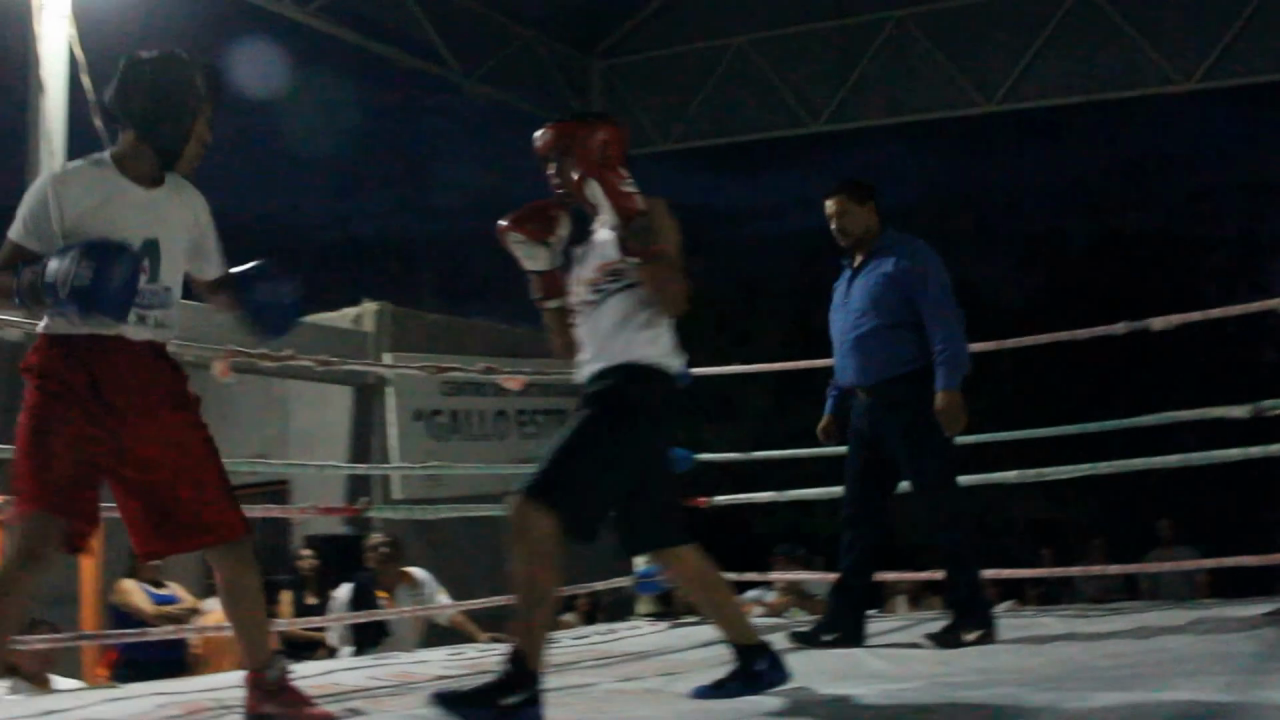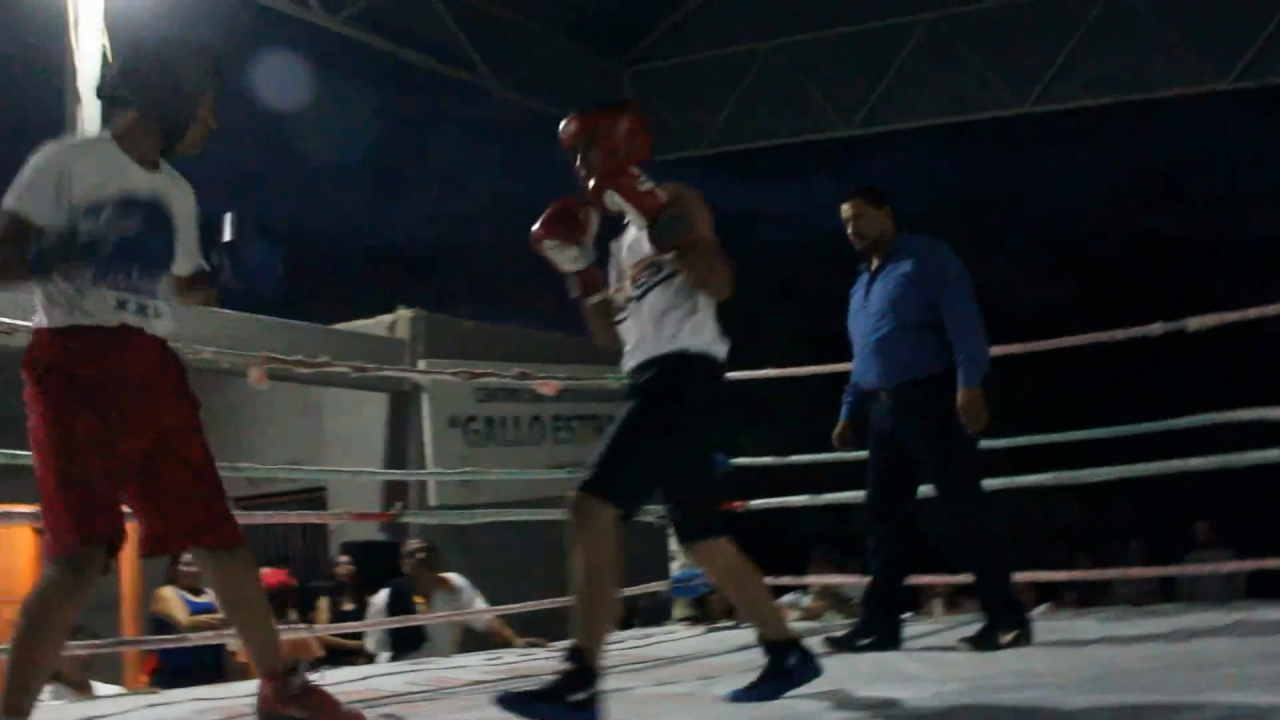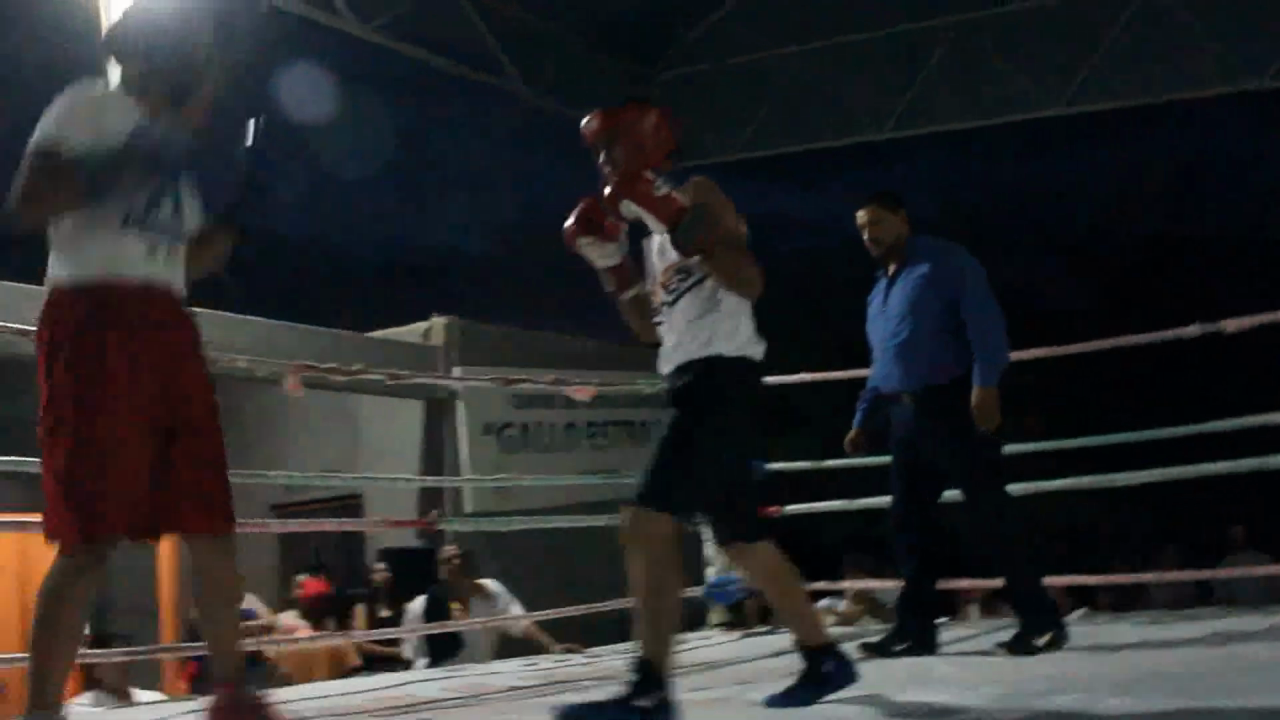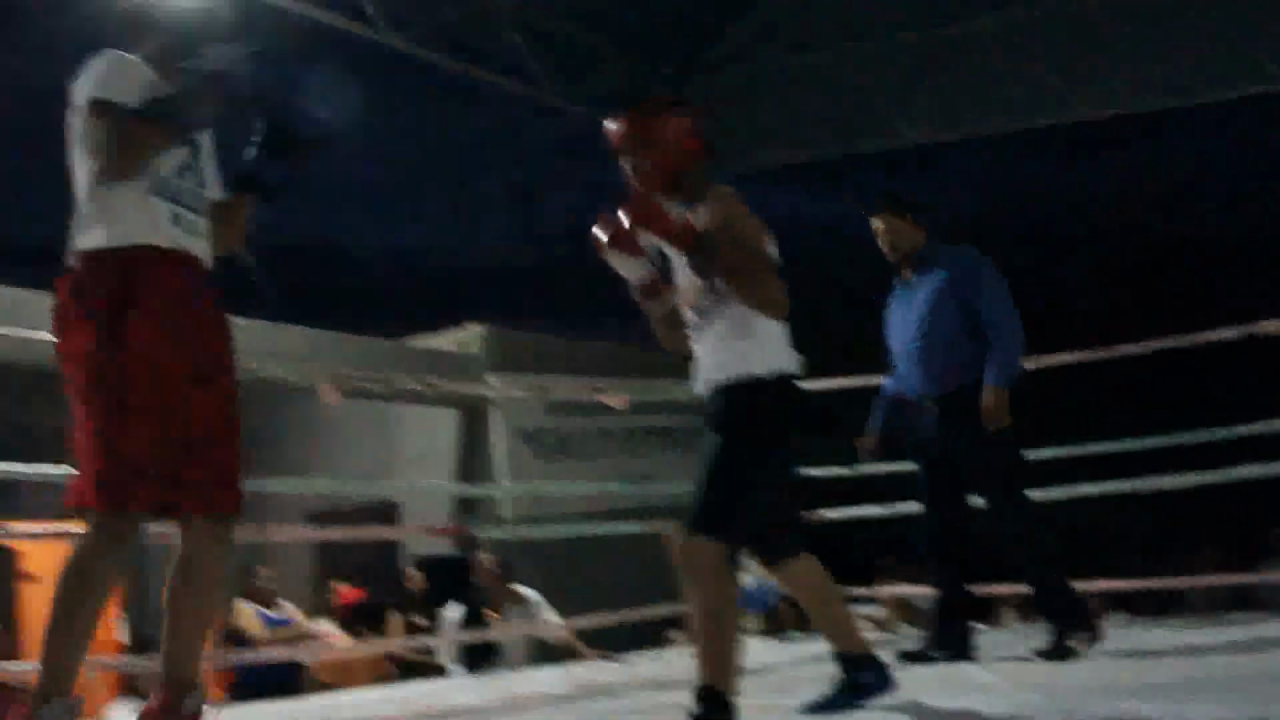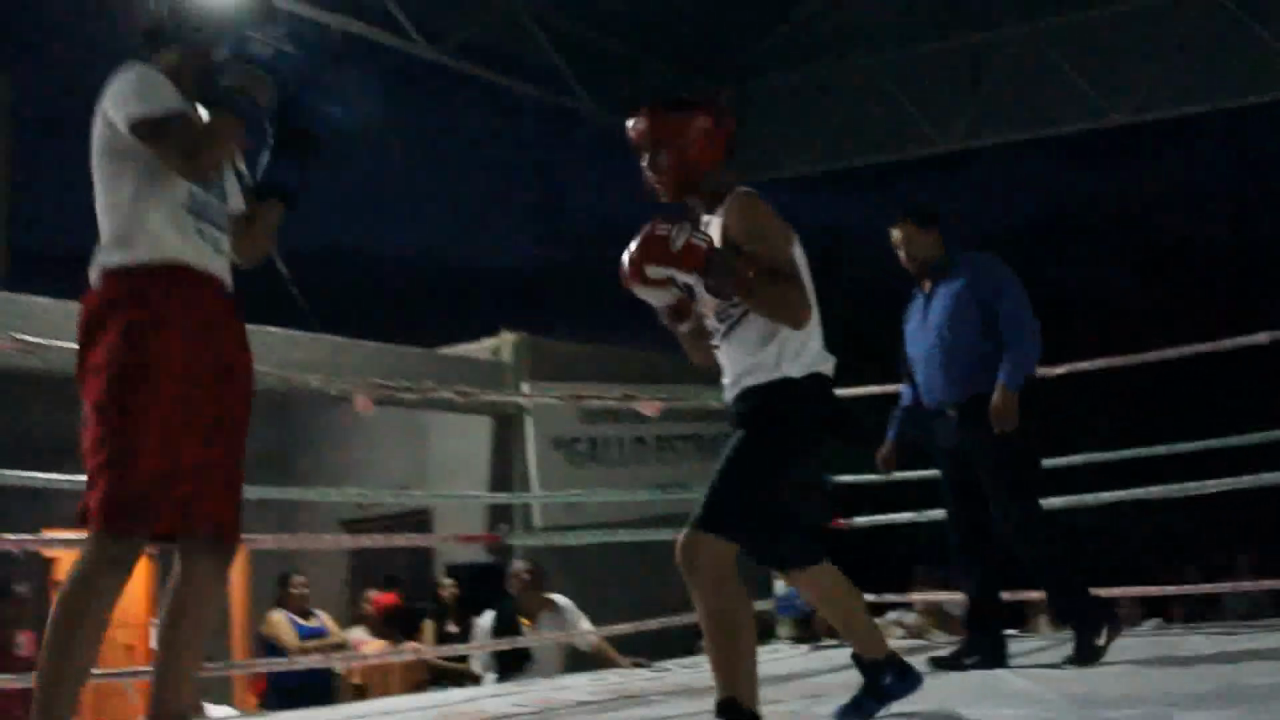
dt=0.1s
person 1, frame 1
left shoulder: (188, 204)
right shoulder: (63, 187)
left elbow: (213, 287)
left wrist: (252, 291)
left hip: (148, 377)
right hip: (69, 369)
left knee: (227, 537)
person 1, frame 2
left shoulder: (177, 192)
right shoulder: (62, 163)
right wrist: (72, 250)
left hip: (152, 366)
right hip: (77, 362)
left knee: (220, 541)
right knee: (81, 555)
person 1, frame 3
left shoulder: (168, 150)
right shoulder: (87, 107)
right wrist: (134, 162)
left hip: (166, 334)
right hip: (91, 325)
left knee: (211, 525)
right knee: (89, 544)
person 1, frame 4
left shoulder: (189, 124)
right shoulder: (114, 70)
left elbow: (225, 236)
right elbow: (119, 159)
left wrist: (266, 161)
right wrist: (202, 90)
left hip: (188, 304)
right hip: (124, 287)
left knee: (211, 515)
right knee: (119, 514)
person 1, frame 5
left shoulder: (203, 138)
right shoulder: (137, 87)
left elbow: (249, 245)
right elbow: (190, 159)
left wrist: (282, 164)
right wrist: (242, 94)
left hip: (207, 323)
right hip: (145, 308)
left knee: (211, 545)
right knee: (126, 529)
person 2, frame 1
left shoulder: (646, 218)
right shoulder: (591, 242)
left elbow: (672, 302)
right elbow: (568, 345)
left wrist: (629, 219)
right wrist: (542, 269)
left hip: (636, 390)
right hip: (617, 395)
left knee: (533, 516)
right knee: (668, 547)
right ankle: (756, 657)
person 2, frame 2
left shoulder: (672, 200)
right shoulder: (622, 239)
left elbow: (716, 284)
right elbow: (611, 331)
left wrist: (655, 215)
right wrist: (576, 267)
left hip: (681, 377)
right hip: (662, 384)
left knee: (592, 511)
right knee: (704, 537)
right ankle: (787, 654)
person 2, frame 3
left shoulder: (698, 198)
right shoulder: (657, 236)
left elbow: (749, 283)
right elbow: (652, 329)
left wrist: (676, 220)
right wrist: (612, 264)
left hip: (719, 381)
right hip: (700, 386)
left knee: (647, 521)
right knee: (746, 542)
right ankle: (825, 659)
person 2, frame 4
left shoulder: (721, 210)
right shoulder: (688, 226)
left elbow: (777, 304)
right elbow: (685, 341)
left wrist: (691, 244)
right wrist: (648, 278)
left hip: (758, 397)
right hip: (741, 403)
left knee: (699, 548)
right knee: (783, 554)
right ankle: (861, 666)
person 2, frame 5
left shoulder: (742, 211)
right shoulder: (710, 229)
left elbow: (796, 310)
right elbow: (709, 353)
left wrist: (705, 267)
right wrist: (671, 299)
left hip: (787, 401)
right hip: (768, 406)
left knee: (702, 549)
right knee: (800, 562)
right ankle: (884, 668)
person 3, frame 1
left shoulder: (910, 257)
right shoulder: (846, 278)
left elbow: (944, 324)
left wrist: (949, 387)
right wrist: (833, 407)
left hip: (909, 400)
right hip: (862, 409)
left knee: (941, 507)
right knee: (858, 514)
left ankle: (973, 615)
right ankle: (844, 619)
person 3, frame 2
left shoulder: (927, 259)
right shoulder: (862, 284)
left elbow: (964, 324)
left wrist: (970, 385)
right wrist: (848, 413)
left hip: (931, 402)
right hip: (881, 411)
left knee: (965, 510)
right knee: (883, 516)
left ankle: (1007, 617)
right ankle: (879, 623)
person 3, frame 3
left shoulder: (945, 262)
right shoulder: (878, 291)
left elbow: (984, 324)
left wrist: (985, 385)
right wrist: (863, 419)
left hip: (951, 406)
right hip: (902, 416)
left knee: (989, 513)
right knee: (909, 522)
left ankle: (1040, 619)
right ankle: (913, 627)
person 3, frame 4
left shoulder: (963, 266)
right shoulder: (897, 298)
left elbow: (1003, 326)
right elbow: (896, 372)
left wrist: (997, 384)
right wrist: (879, 426)
left hip: (976, 413)
right hip: (924, 422)
left knee: (1011, 517)
right knee: (941, 527)
left ankle: (1071, 620)
right ankle: (950, 633)
person 3, frame 5
left shoulder: (981, 273)
right shoulder: (915, 308)
left elbow: (1021, 330)
right elbow: (912, 382)
left wrist: (1008, 386)
right wrist: (894, 436)
left hip: (994, 418)
right hip: (946, 429)
left knee: (1019, 523)
right knee: (968, 535)
left ankle: (1091, 618)
right ankle: (984, 639)
